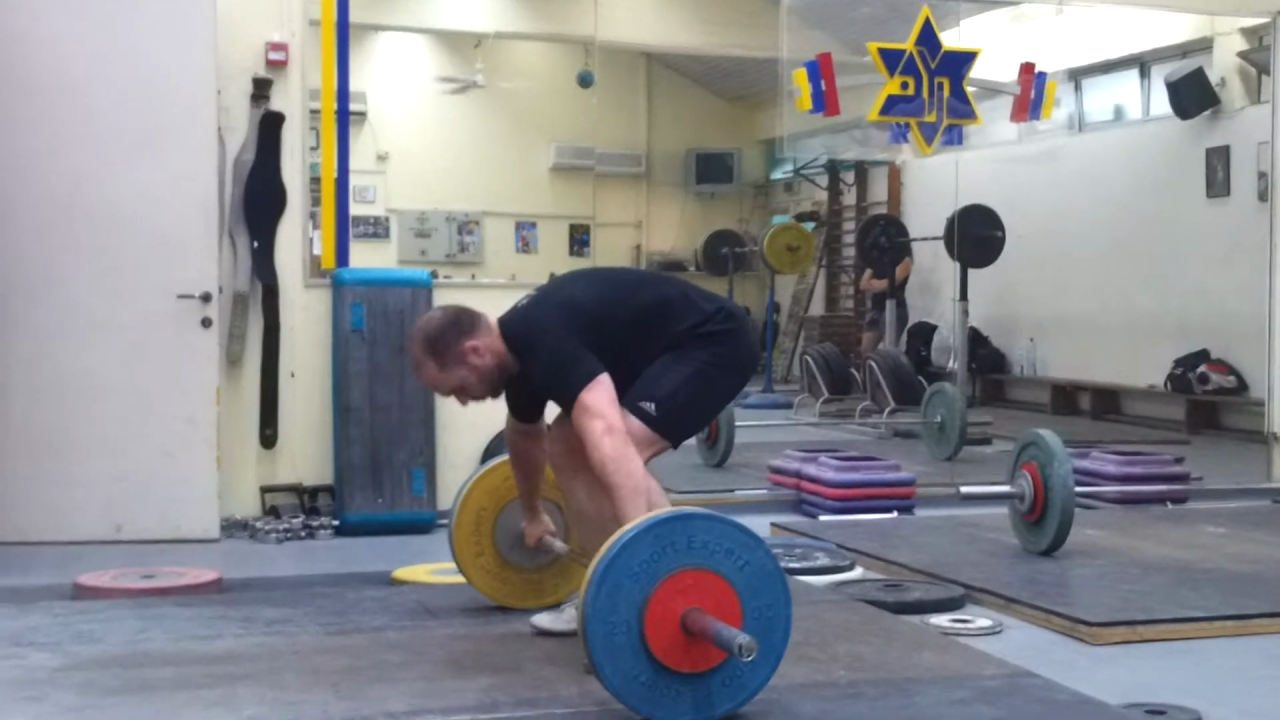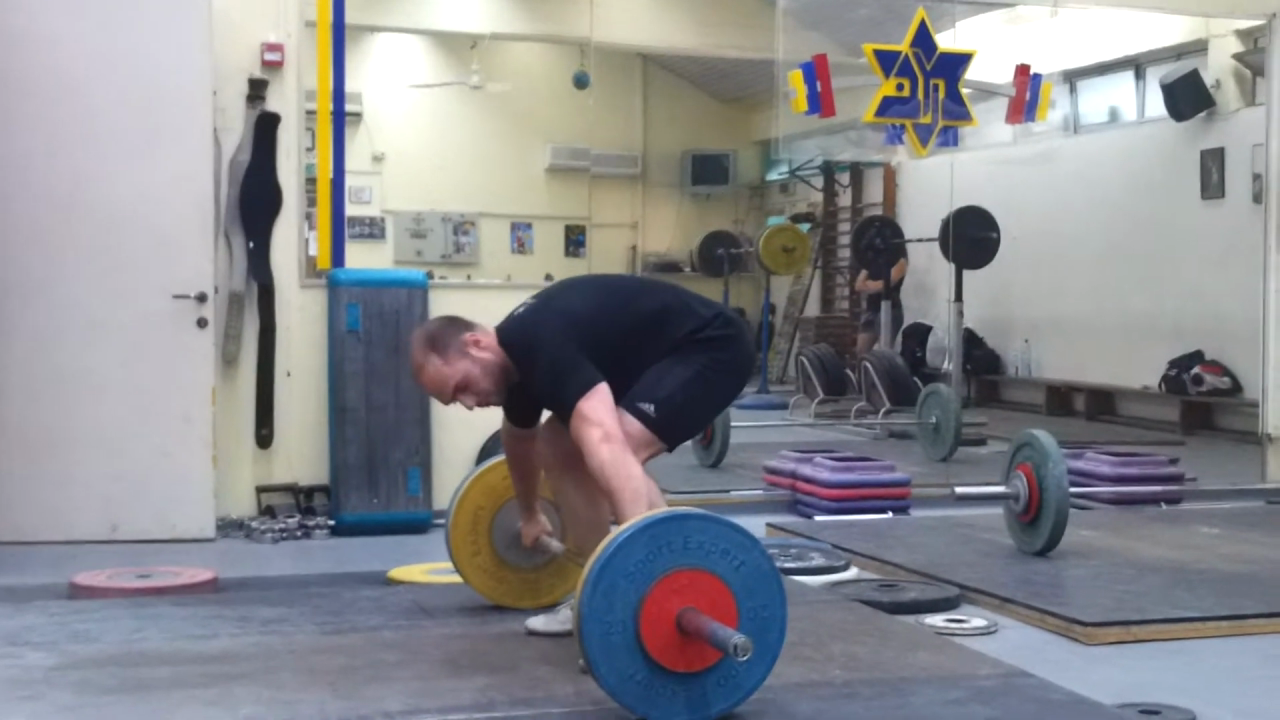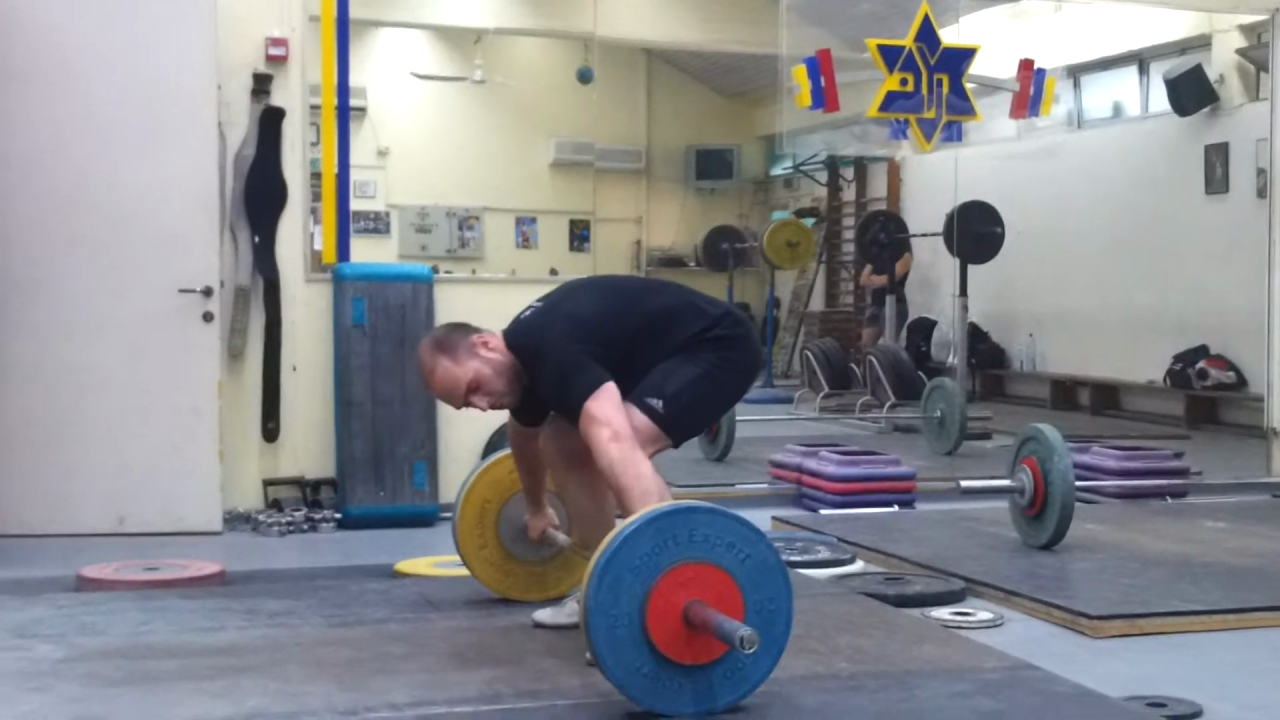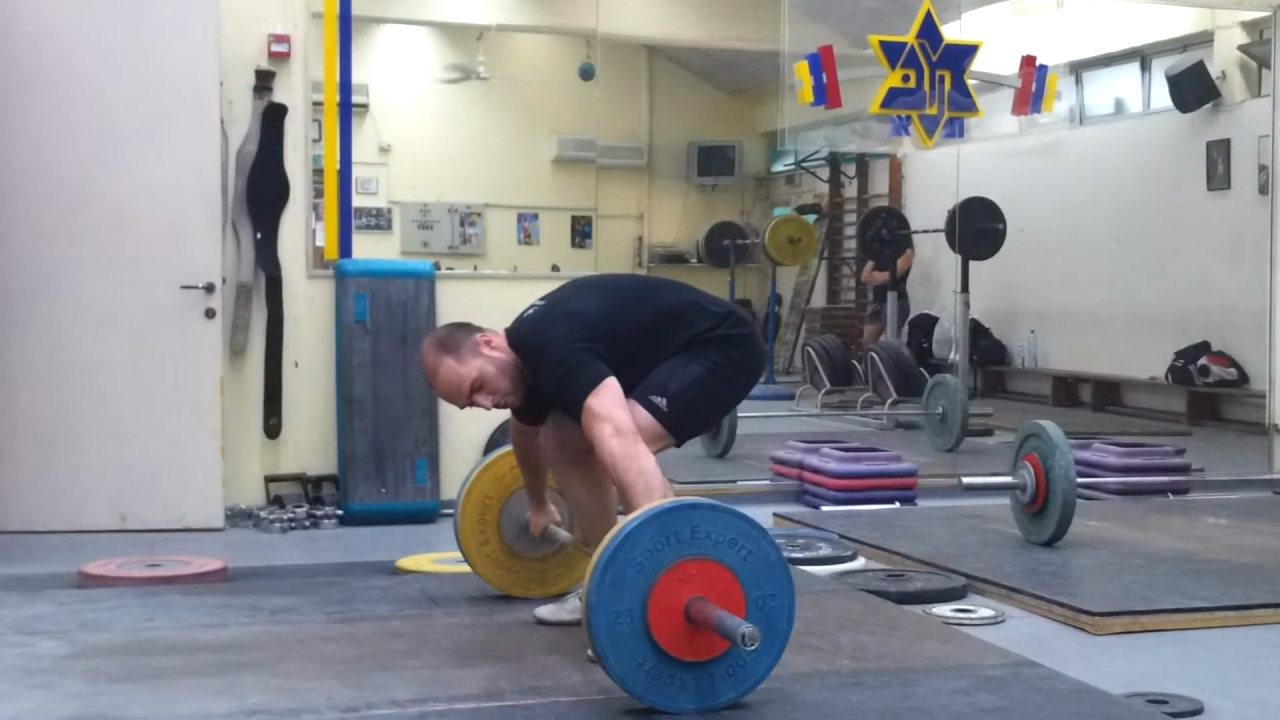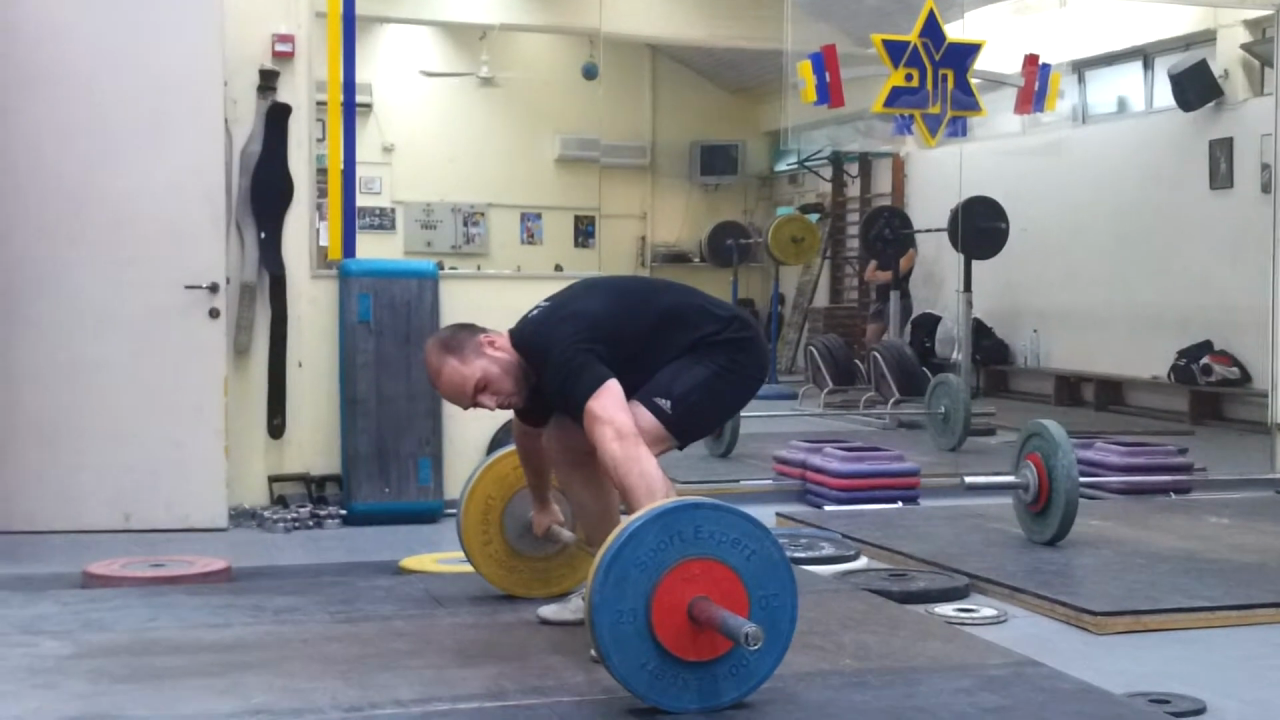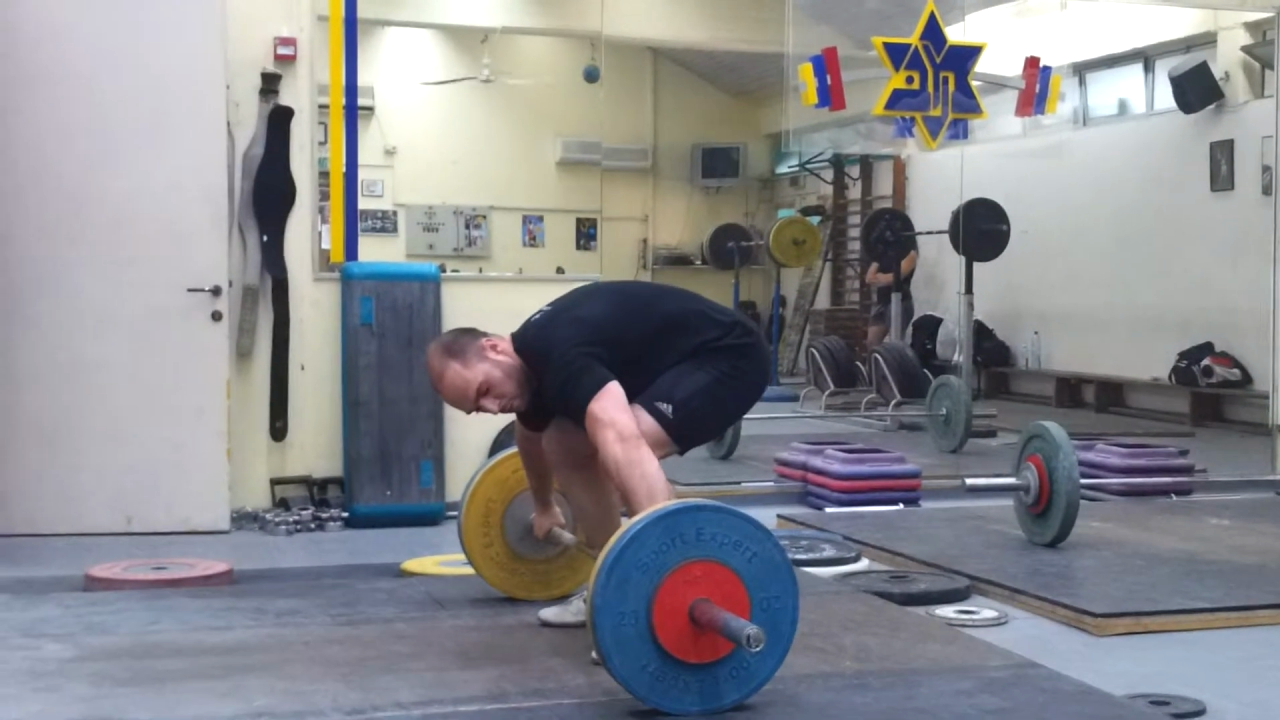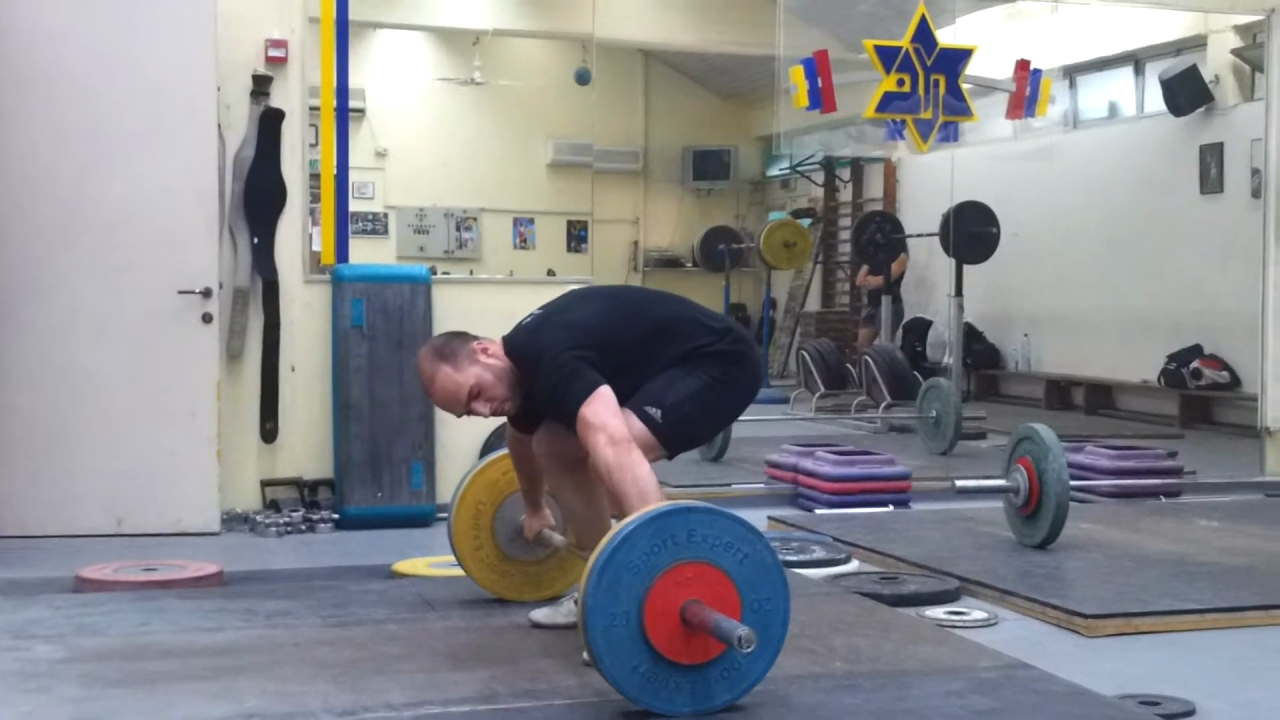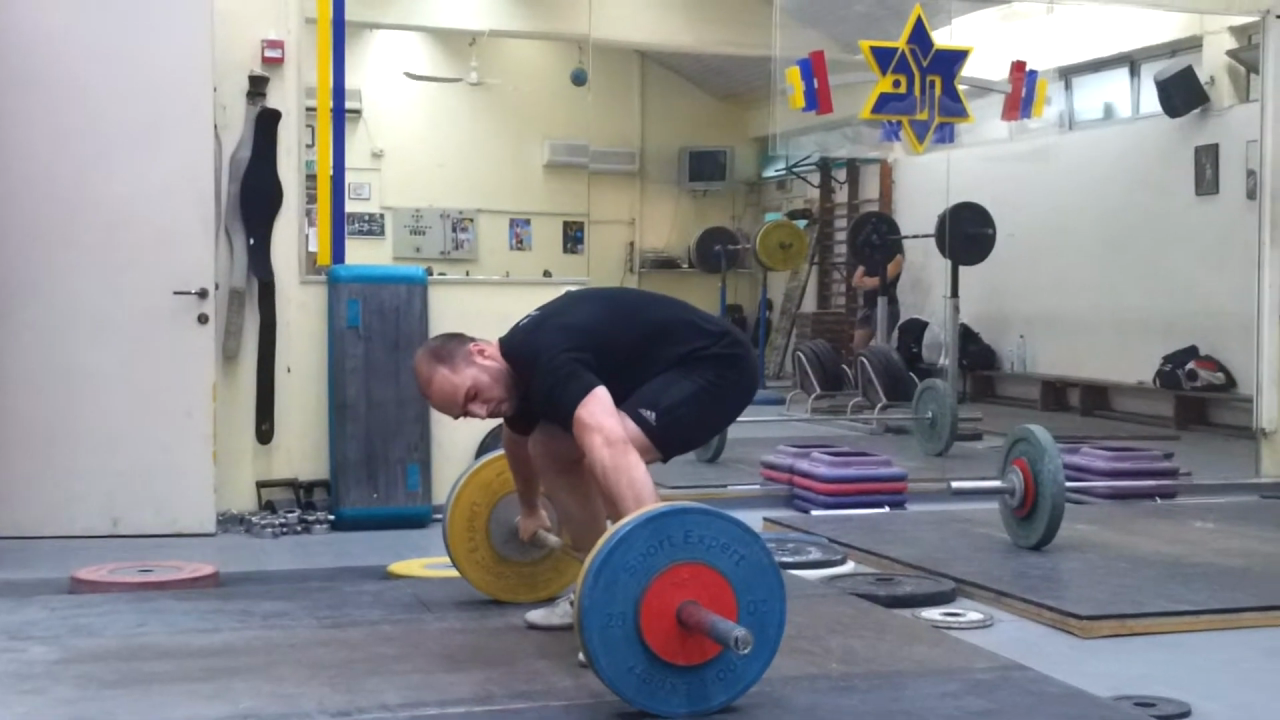
dt=0.1s
person 1, frame 1
left shoulder: (547, 342)
right shoulder: (519, 347)
left elbow: (607, 437)
right elbow: (525, 435)
right wrist: (533, 514)
left hip: (715, 342)
right hip: (663, 346)
left knee: (605, 452)
right knee: (565, 446)
person 1, frame 2
left shoulder: (547, 350)
right shoulder: (516, 355)
left elbow: (605, 444)
right elbow: (520, 437)
right wrist: (529, 515)
left hip: (712, 348)
left knee: (613, 451)
right knee: (555, 447)
person 1, frame 3
left shoulder: (555, 352)
right shoulder: (524, 356)
left elbow: (614, 443)
right elbow: (526, 435)
right wrist: (537, 509)
left hip: (719, 346)
left knee: (623, 448)
right knee: (560, 443)
person 1, frame 4
left shoulder: (556, 351)
right shoulder: (527, 355)
left elbow: (618, 439)
right elbow: (527, 432)
right wrist: (539, 505)
left hip: (722, 347)
left knee: (621, 446)
right knee: (560, 440)
person 1, frame 5
left shoulder: (560, 353)
right shoulder: (530, 357)
left elbow: (619, 441)
right elbow: (530, 433)
right wrist: (542, 505)
left hip: (726, 349)
left knee: (621, 447)
right knee: (563, 442)
person 1, frame 6
left shoulder: (560, 356)
right shoulder: (532, 359)
left elbow: (623, 442)
right elbow: (532, 436)
right wrist: (544, 508)
left hip: (730, 356)
left knee: (618, 449)
right knee: (563, 444)
person 1, frame 7
left shoulder: (552, 361)
right shoulder: (523, 364)
left elbow: (614, 446)
right elbow: (523, 437)
right wrist: (534, 509)
left hip: (720, 361)
left knee: (609, 451)
right knee: (552, 446)
person 1, frame 8
left shoulder: (547, 362)
right shoulder: (520, 363)
left elbow: (610, 447)
right elbow: (519, 439)
right wrist: (530, 511)
left hip: (716, 367)
left knee: (606, 458)
right knee: (548, 449)
